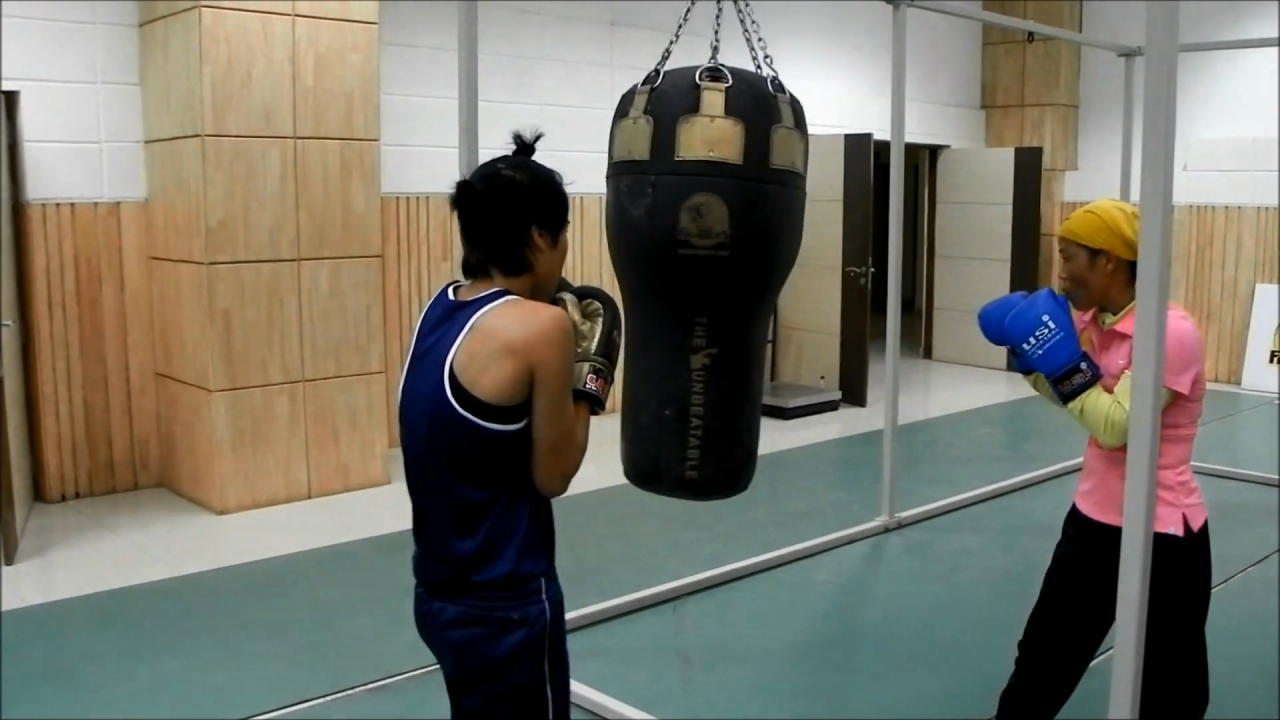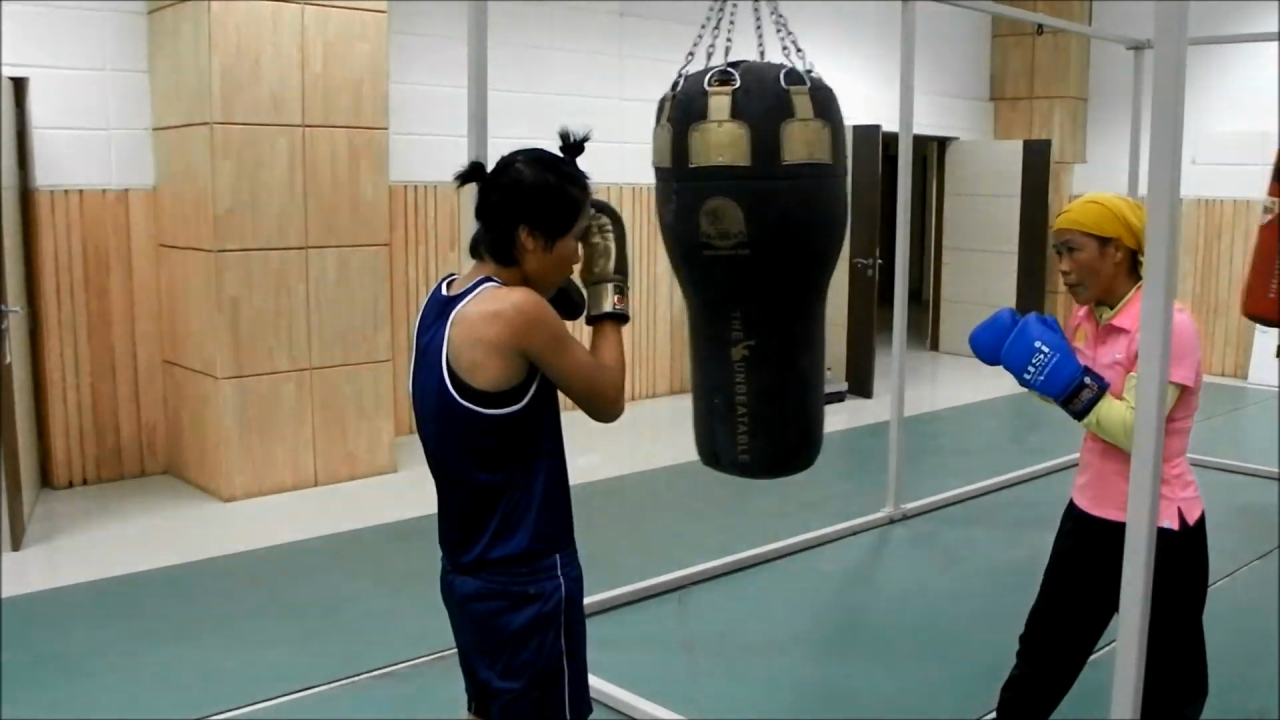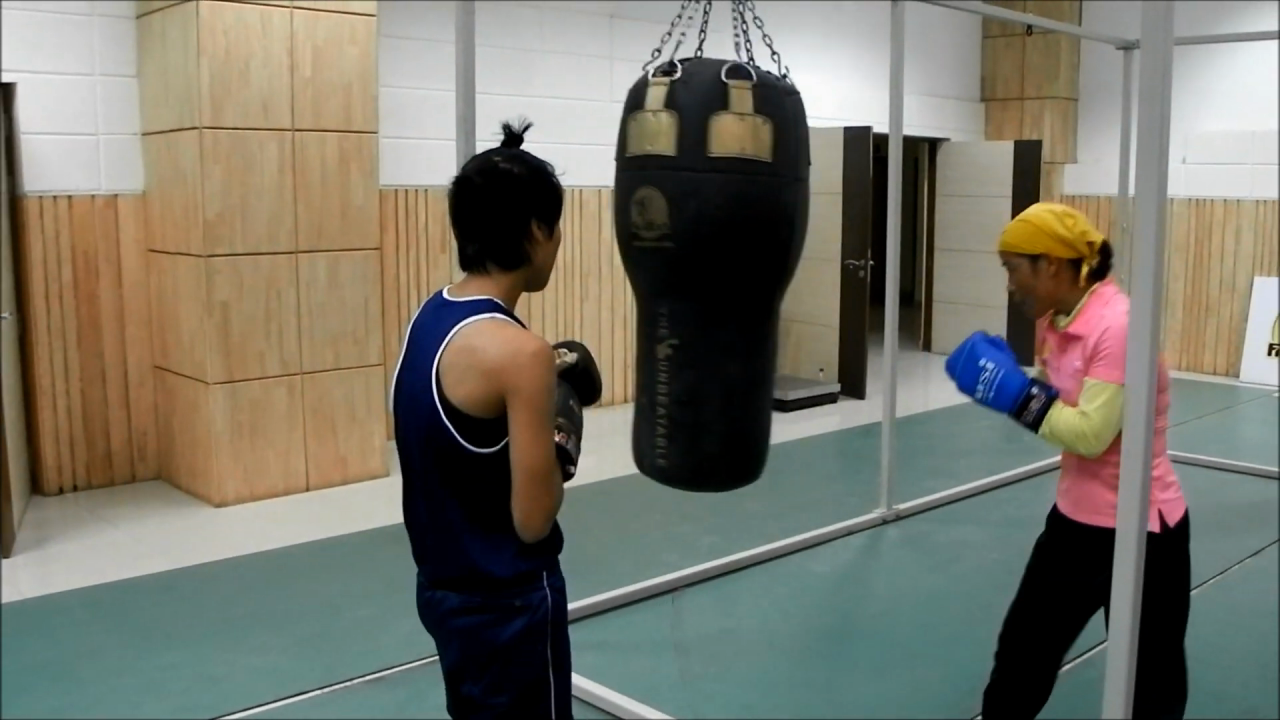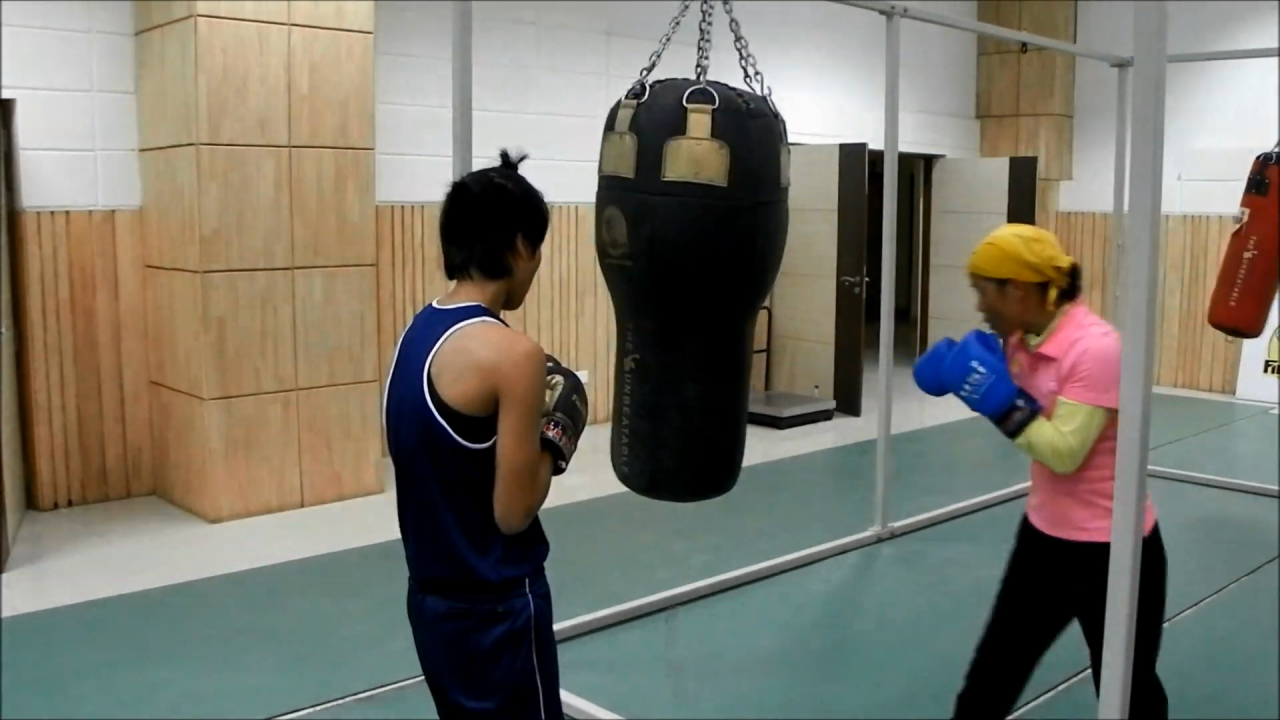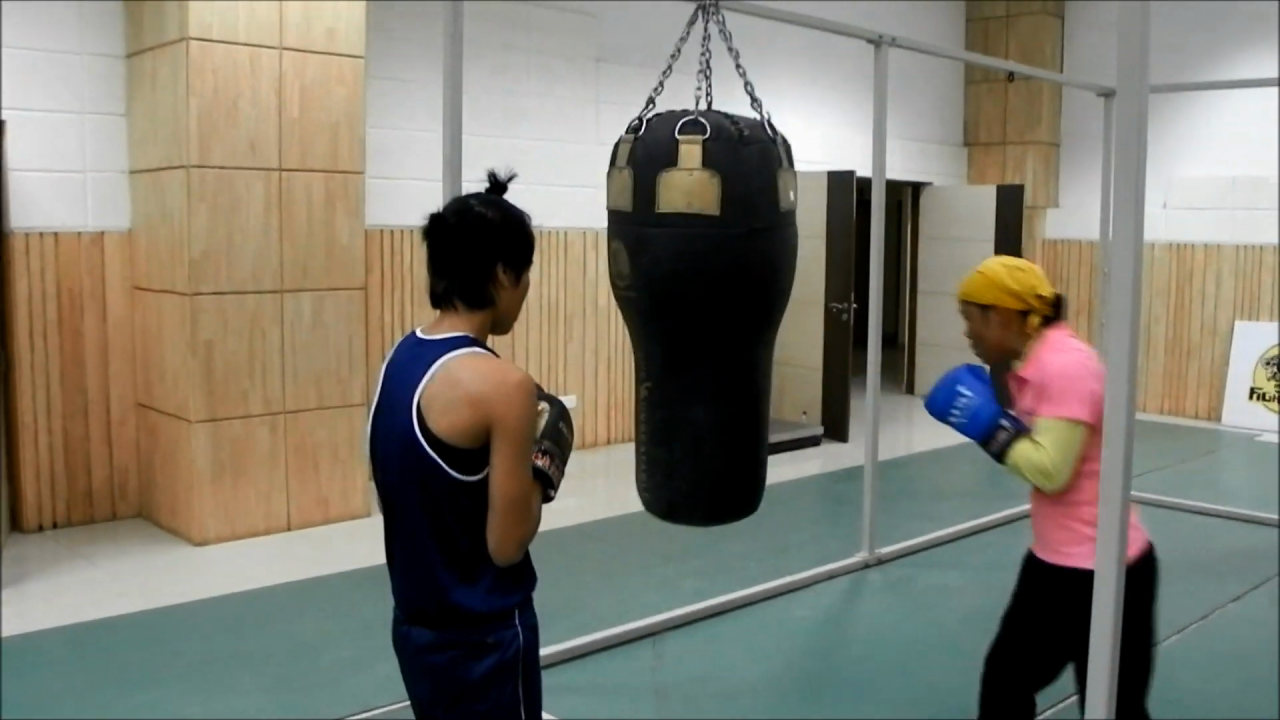
dt=1s
person 1, frame 1
left shoulder: (440, 310)
right shoulder: (541, 327)
right elbow: (552, 476)
right wrist: (593, 365)
left hip: (442, 590)
right hip: (505, 603)
person 1, frame 2
left shoulder: (444, 300)
right shoulder: (517, 311)
right elbow: (607, 401)
right wrist: (608, 288)
left hip: (470, 570)
right hip: (525, 581)
person 1, frame 3
left shoulder: (430, 316)
right shoulder: (517, 351)
right elbow: (533, 521)
right wrist: (561, 437)
left hip: (444, 584)
right hip: (506, 599)
person 1, frame 4
left shoulder: (418, 331)
right shoulder: (511, 353)
right elbow: (513, 512)
right wrist: (557, 432)
left hip: (433, 595)
right hip: (495, 607)
person 1, frame 5
left shoulder: (399, 362)
right shoulder: (501, 385)
right elbow: (507, 545)
right wrist: (545, 465)
left hip: (417, 624)
right hip: (481, 637)
person 2, frame 1
left shoulder: (1172, 332)
right shoulder: (1093, 320)
left elbow: (1114, 428)
right elbow: (1065, 397)
left wrist: (1062, 355)
right wrist: (1028, 347)
left hip: (1159, 537)
right hip: (1092, 520)
right knee: (1042, 656)
person 2, frame 2
left shoulder: (1169, 325)
right shoulder: (1087, 316)
left elbow: (1136, 431)
left wrist: (1067, 380)
right wrist: (1026, 359)
left hip: (1157, 531)
right hip: (1090, 515)
right knee: (1044, 647)
person 2, frame 3
left shoulder: (1119, 326)
right shoulder: (1053, 323)
left elbow: (1091, 436)
left wrist: (1015, 393)
right wrist: (1001, 379)
left hip: (1140, 536)
right hip: (1074, 520)
right knee: (1022, 649)
person 2, frame 4
left shoulder: (1095, 347)
right shoulder: (1020, 340)
left elbow: (1062, 452)
right elbow: (1020, 412)
left wrist: (998, 399)
right wrist: (958, 373)
left hip: (1111, 548)
right hip: (1045, 533)
right knee: (996, 660)
person 2, frame 5
left shoulder: (1066, 365)
right shoulder: (1035, 363)
left elbow: (1051, 471)
left wrist: (987, 424)
right wrist: (989, 418)
left hip: (1100, 571)
right hip: (1054, 561)
right knee: (1004, 678)
